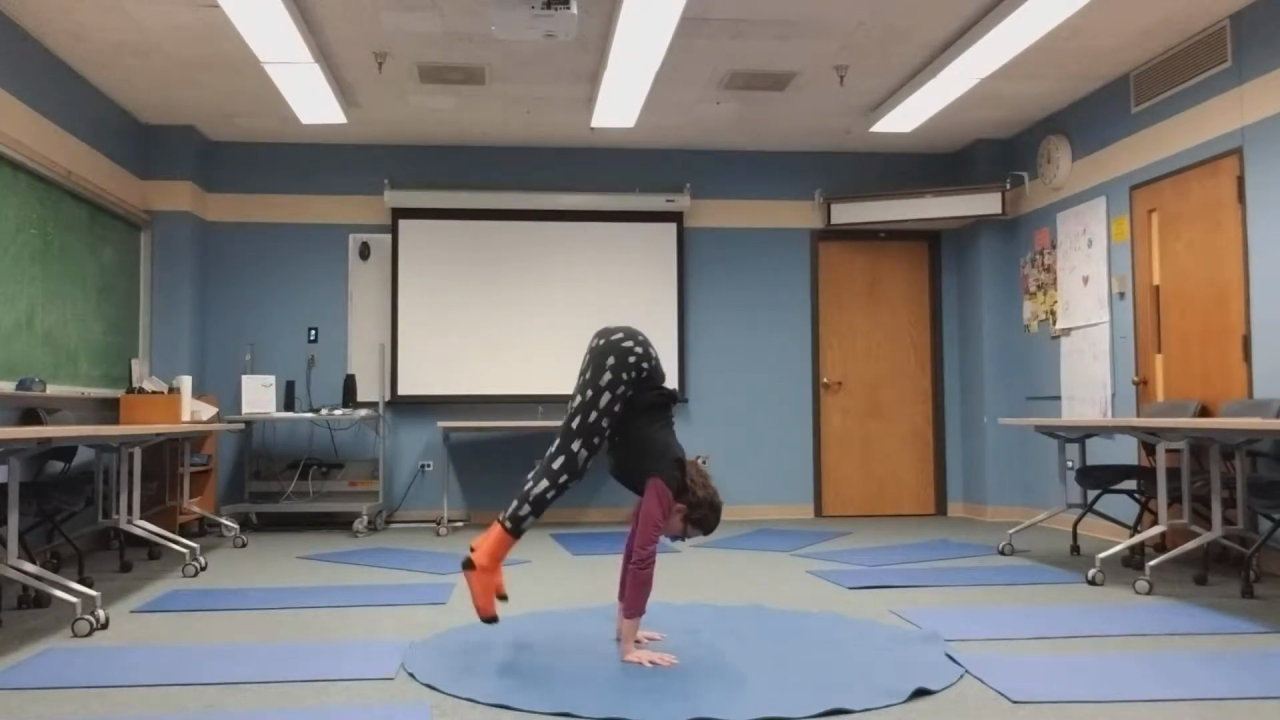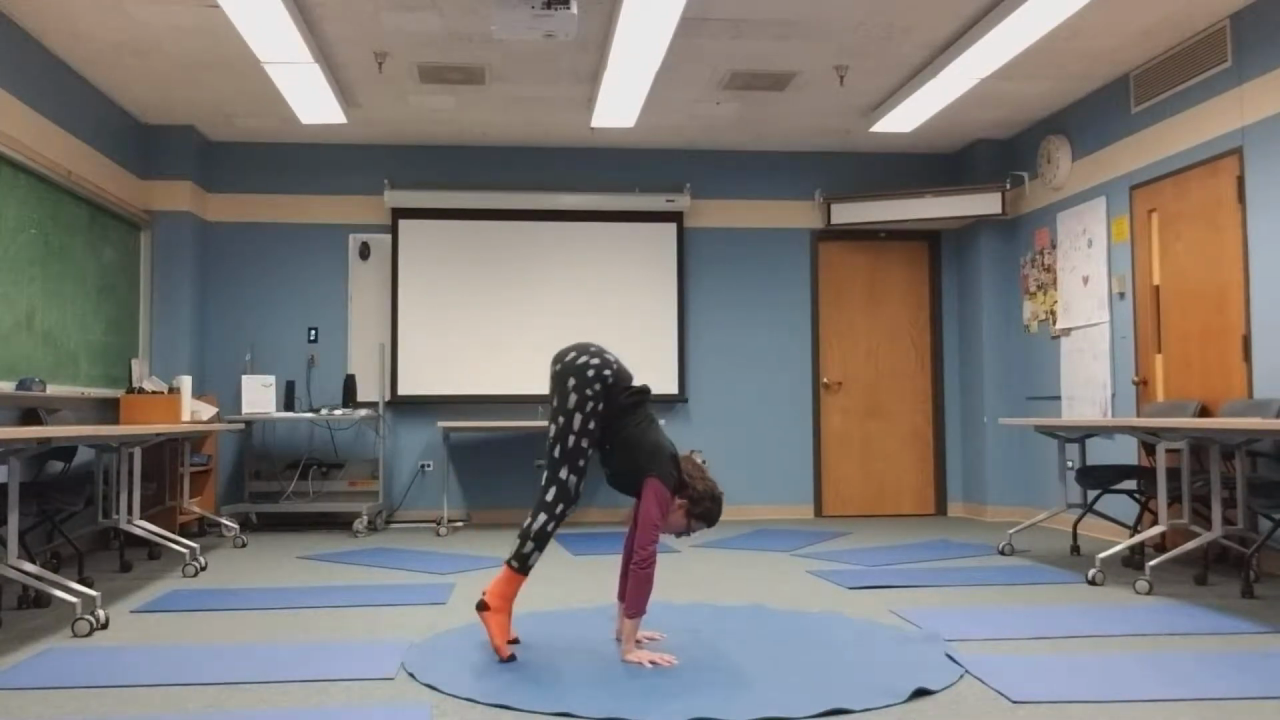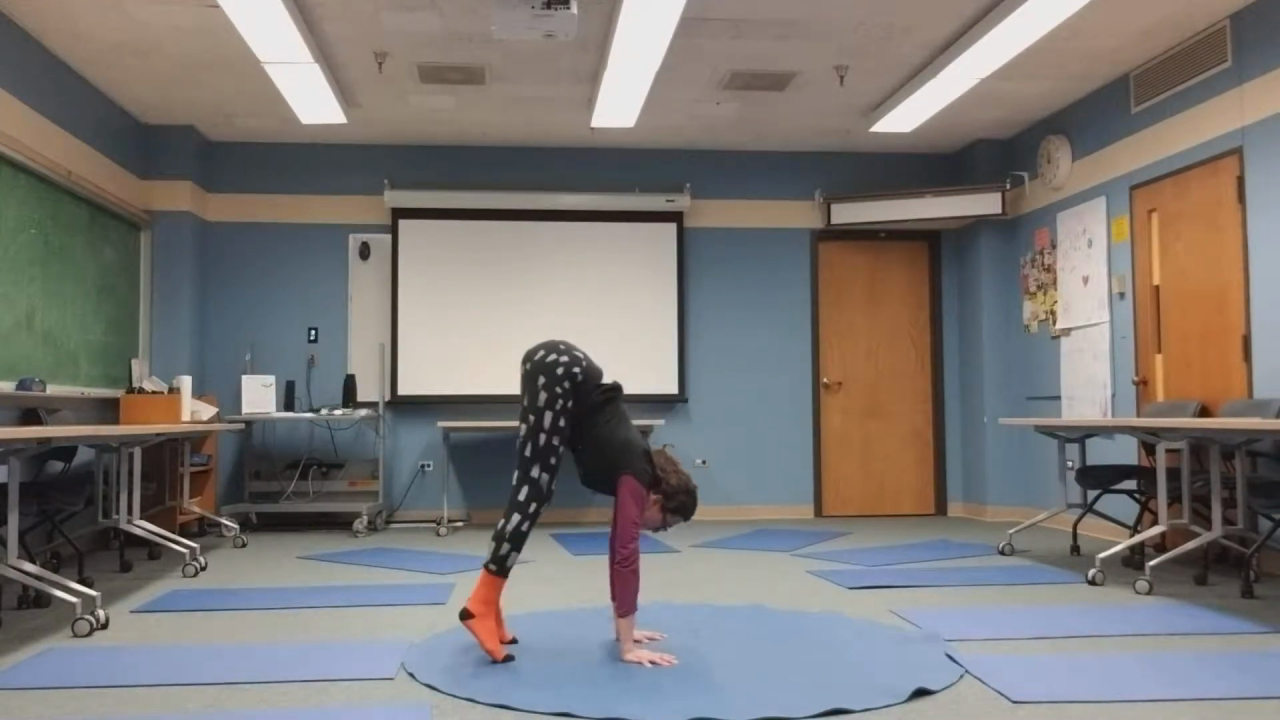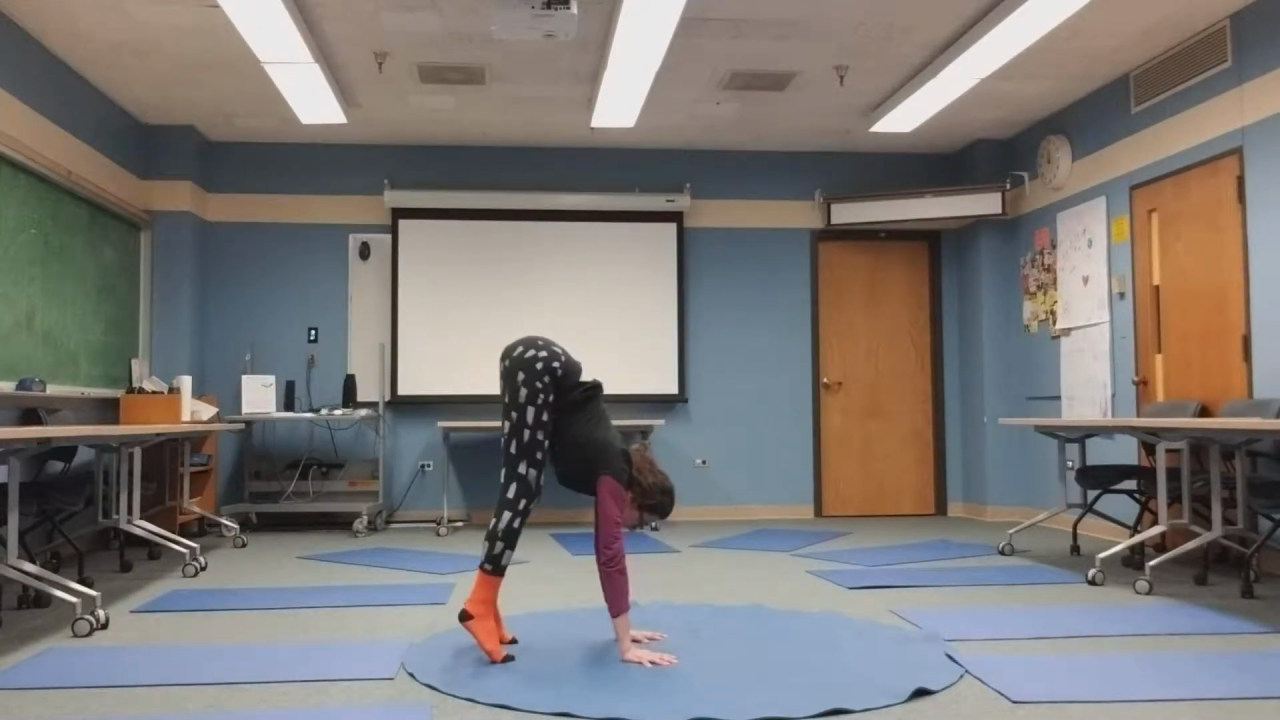
dt=0.2s
person 1, frame 1
left shoulder: (659, 479)
right shoulder: (666, 482)
left elbow: (635, 549)
right elbow: (642, 558)
left wrist: (625, 627)
right wrist: (628, 646)
left knee: (566, 463)
right knee: (566, 463)
left ankle: (492, 545)
right ankle: (485, 559)
person 1, frame 2
left shoulder: (656, 477)
right shoulder: (662, 481)
left elbow: (634, 548)
right elbow: (643, 558)
left wrist: (625, 626)
right wrist: (630, 647)
left hip: (590, 373)
right hip: (586, 371)
left knee: (561, 494)
right knee: (559, 494)
right ankle: (497, 601)
person 1, frame 3
left shoulder: (630, 471)
right shoulder: (636, 476)
left elbow: (620, 548)
right elbow: (626, 555)
left wrist: (624, 628)
right wrist: (627, 646)
left hip: (561, 371)
right hip: (556, 368)
left knee: (533, 493)
right knee: (532, 495)
right ankle: (482, 606)
person 1, frame 4
left shoulder: (610, 468)
right shoulder: (614, 475)
left elbow: (606, 548)
right elbow: (611, 555)
left wrist: (623, 630)
right wrist: (626, 646)
left knee: (521, 493)
right knee: (521, 494)
right ankle: (480, 608)
